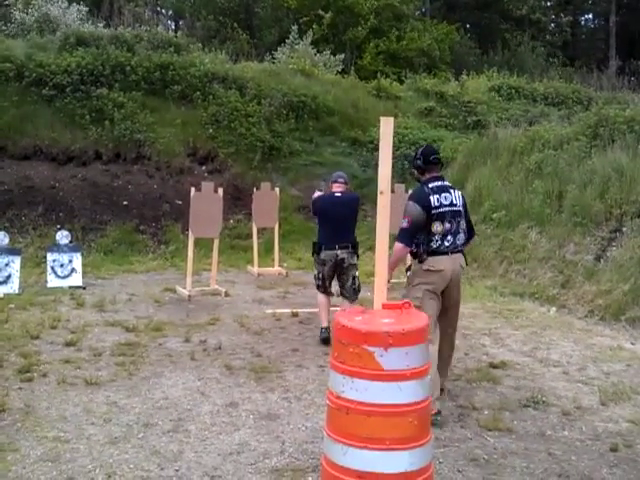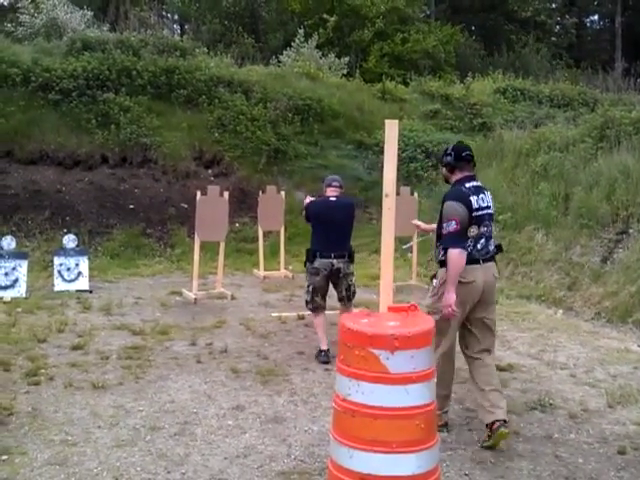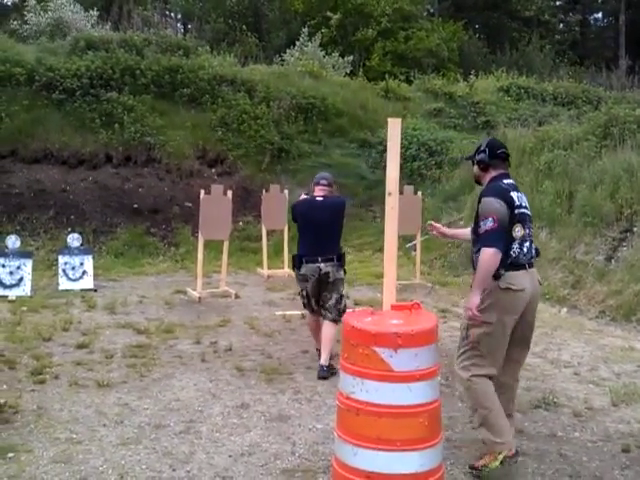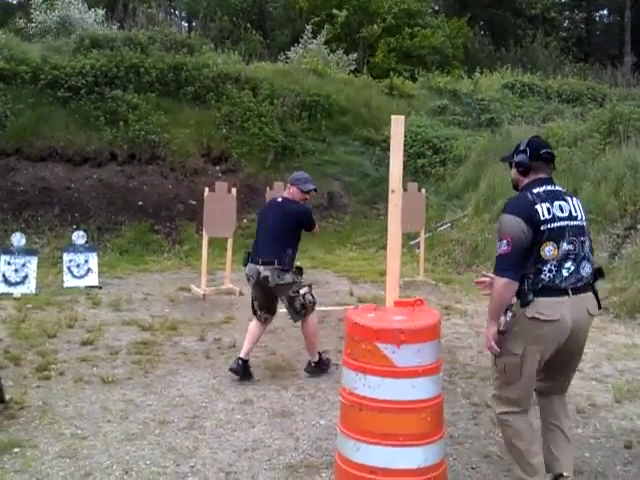
dt=0.4s
person 1, frame 1
left shoulder: (419, 197)
right shoulder: (457, 194)
left elbow: (404, 240)
right elbow: (468, 234)
left wrist: (387, 271)
left hip: (429, 267)
right hip: (455, 264)
right knee: (446, 330)
left ankle: (428, 402)
right ankle: (438, 384)
person 1, frame 2
left shoulder: (455, 196)
right shoulder: (484, 194)
left elbow: (456, 246)
left wrist: (449, 290)
right wrist: (429, 227)
left hip: (461, 276)
right hip: (488, 274)
left knee: (440, 347)
right knee: (482, 350)
left ankle: (438, 413)
right ankle: (495, 419)
person 1, frame 3
left shoulder: (492, 194)
right shoulder: (516, 193)
left elbow: (491, 248)
left wrist: (476, 293)
right wrist: (447, 233)
left hip: (503, 286)
right hip: (528, 282)
left knee: (473, 366)
right knee: (507, 367)
left ankle: (499, 444)
right ankle: (503, 439)
person 1, frame 4
left shoulder: (518, 207)
right shoulder: (573, 203)
left elbow: (509, 275)
left wrist: (492, 322)
right wrist: (501, 281)
left hip: (540, 313)
right hip: (582, 307)
left knee: (510, 402)
right knee: (552, 392)
person 2, frame 1
left shoulder: (319, 201)
right shoulder: (354, 199)
left hip: (325, 253)
right hip: (347, 253)
left knee: (323, 291)
right knee: (349, 296)
left ankle: (325, 328)
person 2, frame 2
left shoulder: (314, 206)
right shoulder: (350, 205)
left hip: (318, 262)
right hip: (342, 262)
left knee: (316, 306)
right knee: (346, 302)
left ankle: (323, 349)
person 2, frame 3
left shoulder: (299, 206)
right shoulder: (339, 204)
left hip: (306, 267)
right hip: (332, 267)
left knee: (313, 312)
right knee: (331, 316)
left ankle: (320, 351)
right ankle: (324, 364)
person 2, frame 4
left shoulder: (268, 207)
right shoulder: (301, 211)
right elbow: (314, 231)
left hip: (254, 268)
right hip: (280, 272)
left knee: (261, 317)
right knee: (307, 313)
left ankle: (241, 361)
right ankle: (315, 361)
